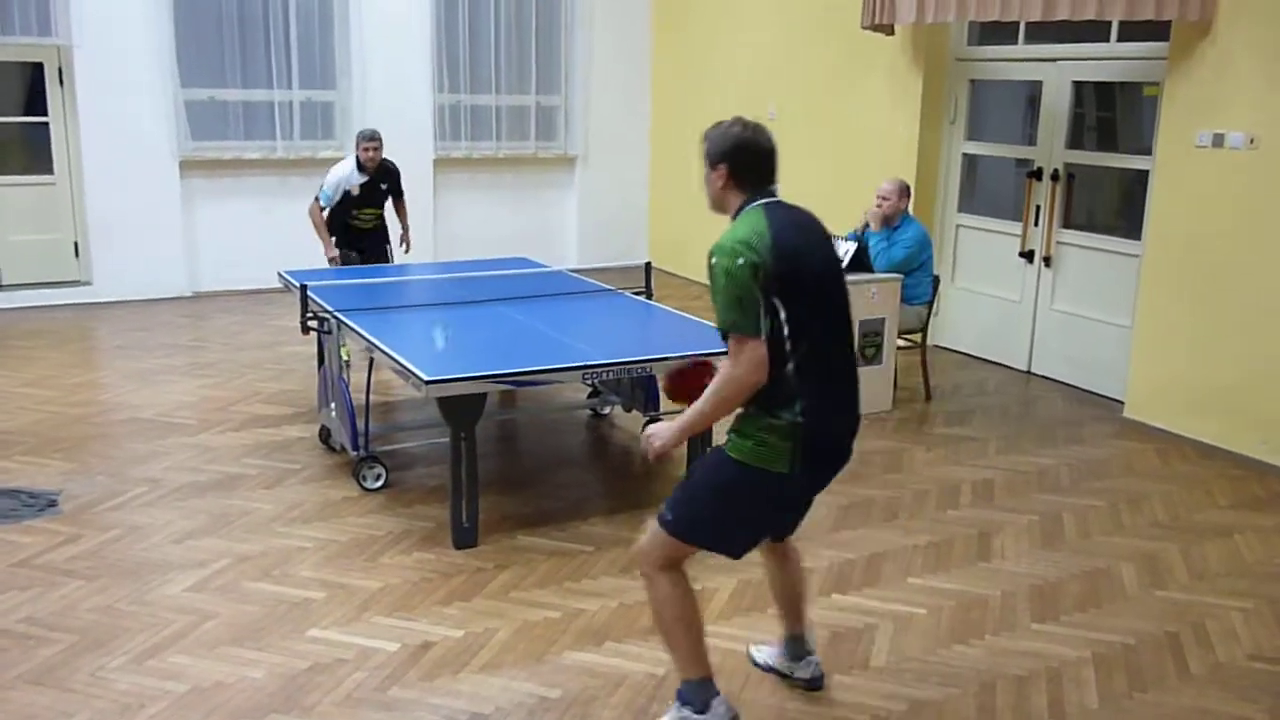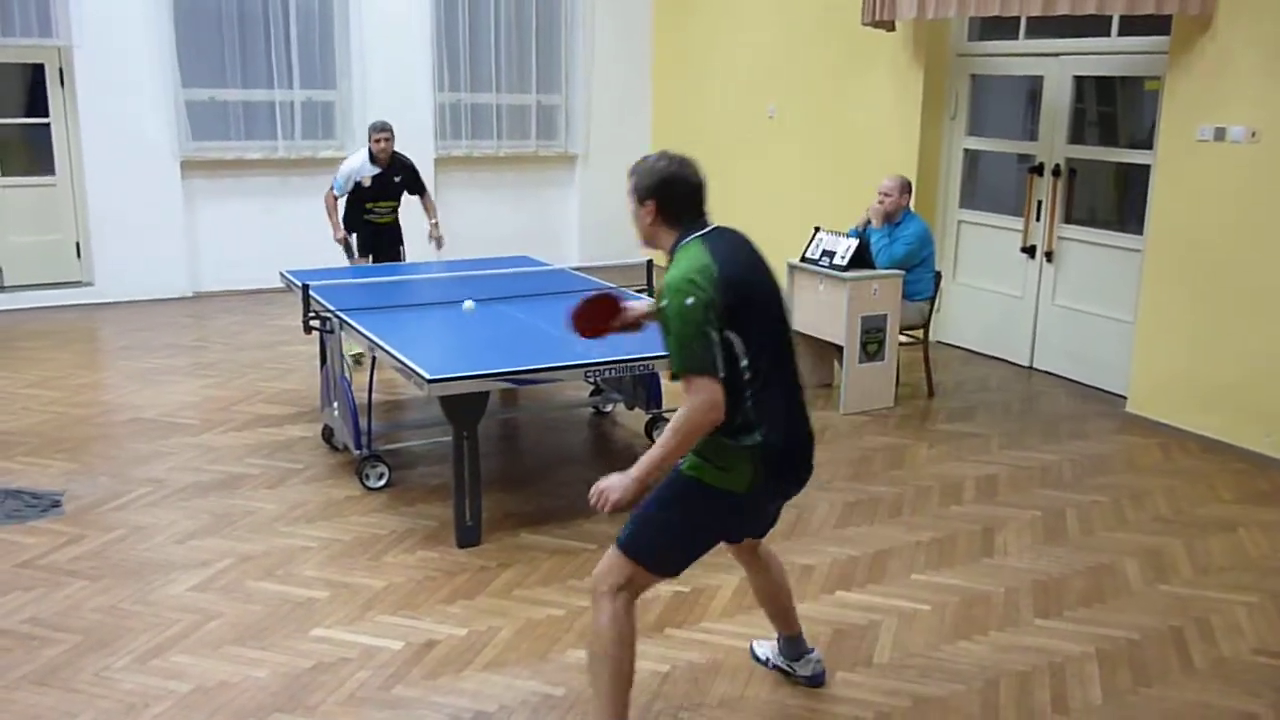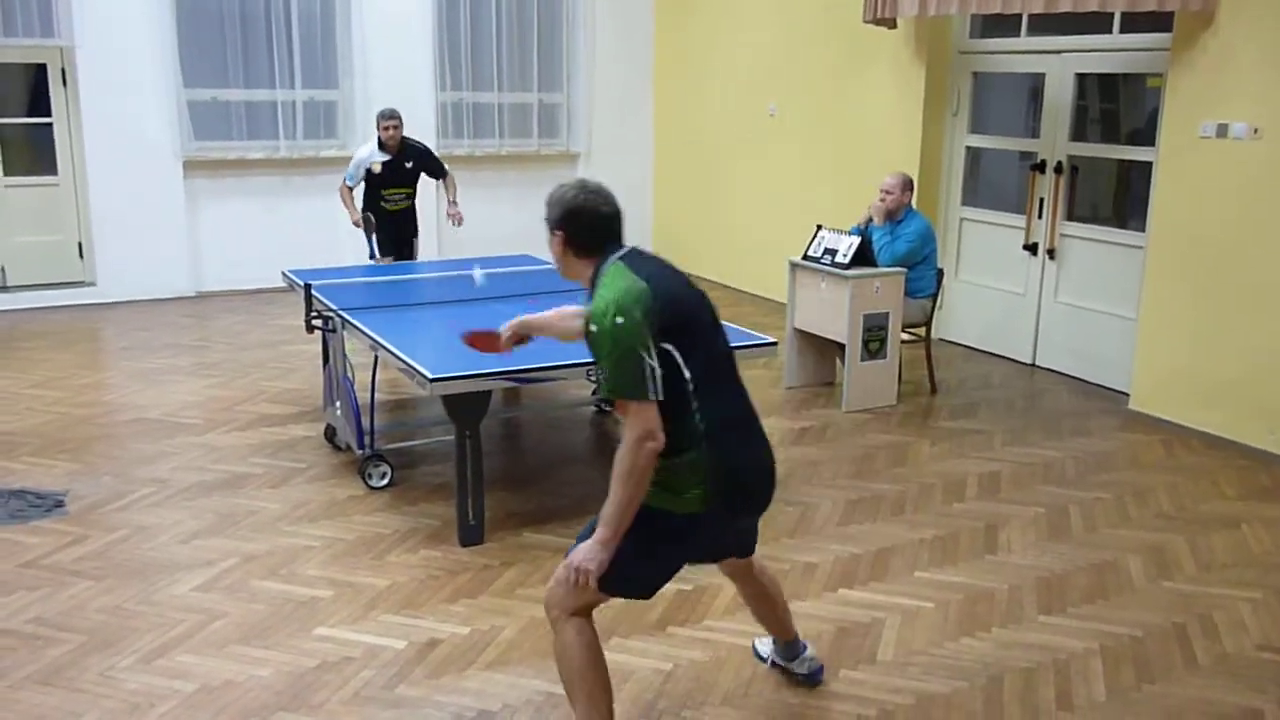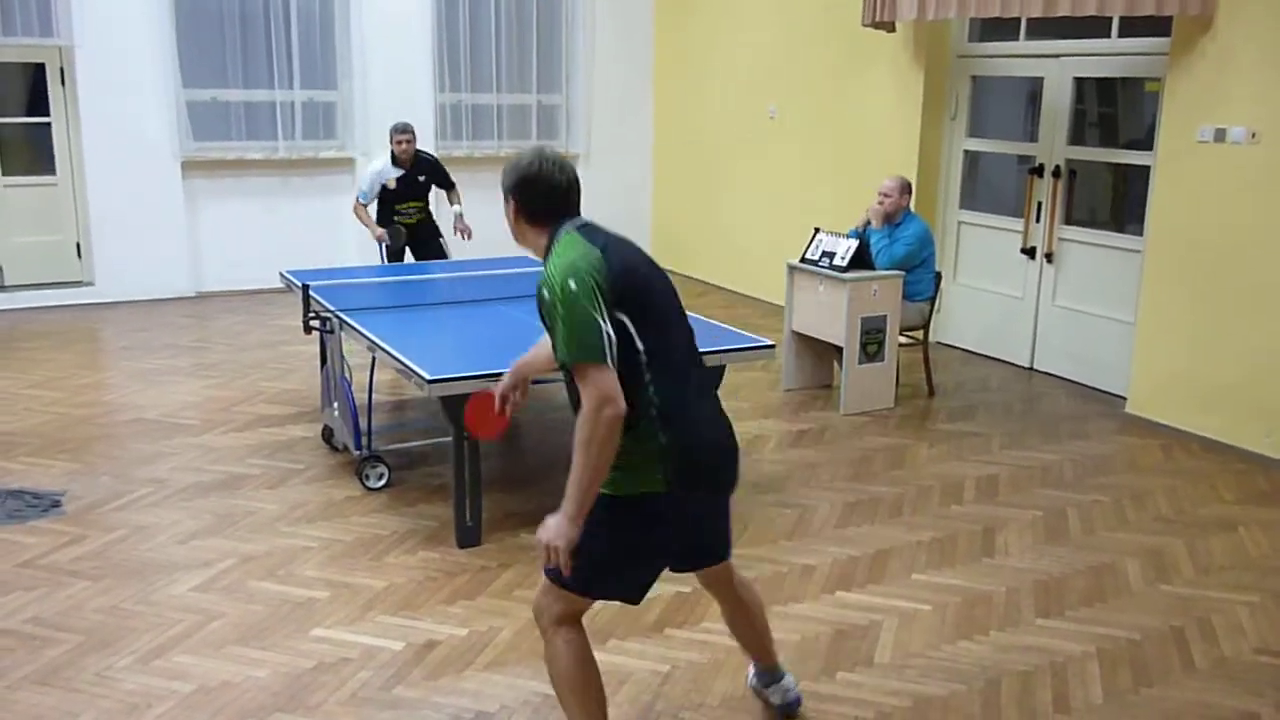
dt=0.2s
person 1, frame 1
left shoulder: (738, 247)
right shoulder: (805, 225)
left elbow: (749, 370)
left wrist: (679, 426)
left hip: (777, 438)
right hip: (828, 430)
left knee: (656, 555)
right knee: (773, 532)
right ankle: (796, 656)
person 1, frame 2
left shoulder: (685, 282)
right shoulder: (733, 245)
left elbow: (704, 407)
left wrist: (634, 480)
right wrist: (653, 312)
left hip: (738, 460)
right hip: (786, 449)
left knee: (611, 583)
right knee: (746, 539)
right ankle: (794, 653)
person 1, frame 3
left shoulder: (615, 308)
right shoulder: (647, 271)
left elbow: (646, 439)
left wrist: (602, 541)
right wrist: (533, 320)
left hip: (693, 487)
right hip: (747, 467)
left knee: (565, 602)
right knee: (738, 559)
right ankle: (793, 655)
person 1, frame 4
left shoulder: (564, 275)
right shoulder: (609, 248)
left elbow: (604, 403)
left wrist: (570, 516)
right wrist: (521, 371)
left hip: (652, 472)
right hip: (709, 451)
left knee: (556, 612)
right knee: (718, 573)
person 2, frame 1
left shoulder: (390, 171)
right shoulder: (341, 173)
left elbow: (398, 199)
right elbow: (315, 210)
left wrist: (405, 229)
right wrist: (327, 245)
left hip: (375, 232)
right hip: (343, 231)
person 2, frame 2
left shoulder: (404, 165)
right shoulder: (354, 165)
left elbow: (423, 194)
right elbow: (331, 195)
left wrist: (433, 224)
right wrist: (337, 228)
left hip: (390, 230)
right hip: (359, 229)
person 2, frame 3
left shoulder: (417, 150)
right shoulder: (364, 155)
left elbow: (446, 176)
right elbow: (345, 187)
left wrist: (452, 203)
right wrist: (353, 212)
left hip: (406, 220)
right hip: (377, 220)
person 2, frame 4
left shoulder: (430, 163)
right shoulder: (378, 170)
left elbow: (451, 189)
right elbow: (359, 206)
left wrist: (459, 217)
right wrist: (374, 228)
left hip: (423, 225)
right hip: (391, 228)
person 3, frame 1
left shoulder: (914, 233)
right shoulder: (881, 225)
left elbow: (883, 266)
left wrist: (875, 229)
right wrist: (862, 227)
left hip: (910, 308)
person 3, frame 2
left shoulder: (916, 229)
right shoulder: (883, 221)
left elbow: (884, 262)
left wrist: (877, 225)
right wrist: (863, 223)
left hip: (912, 304)
person 3, frame 3
left shoulder: (918, 227)
right shoulder: (885, 219)
left elbow: (886, 260)
left wrist: (878, 223)
right wrist: (865, 220)
left hip: (914, 302)
person 3, frame 4
left shoulder: (916, 230)
right shoulder: (884, 222)
left elbow: (884, 263)
left wrist: (876, 226)
right wrist: (863, 223)
left hip: (912, 305)
